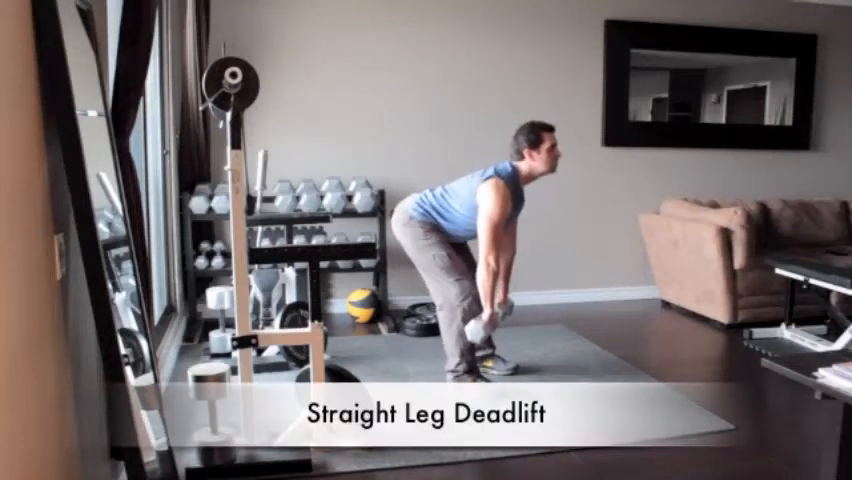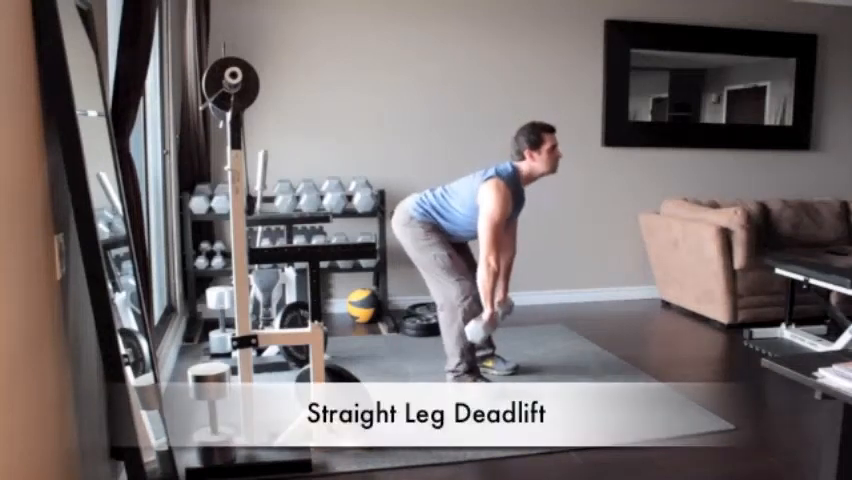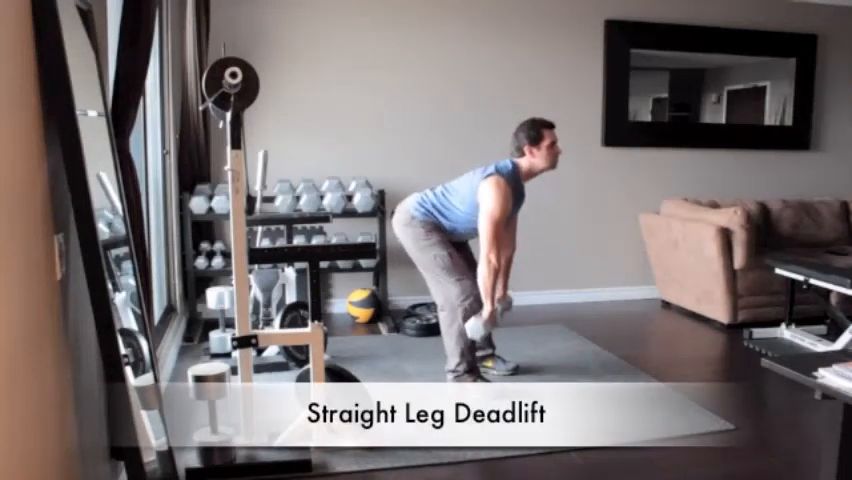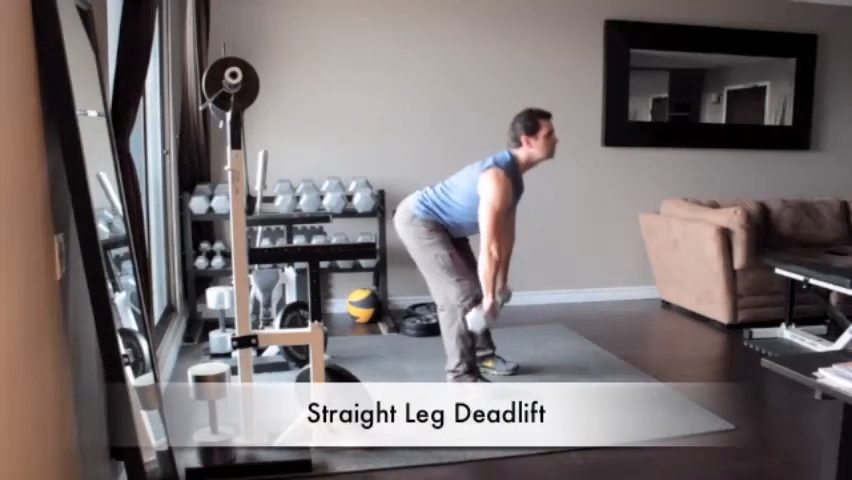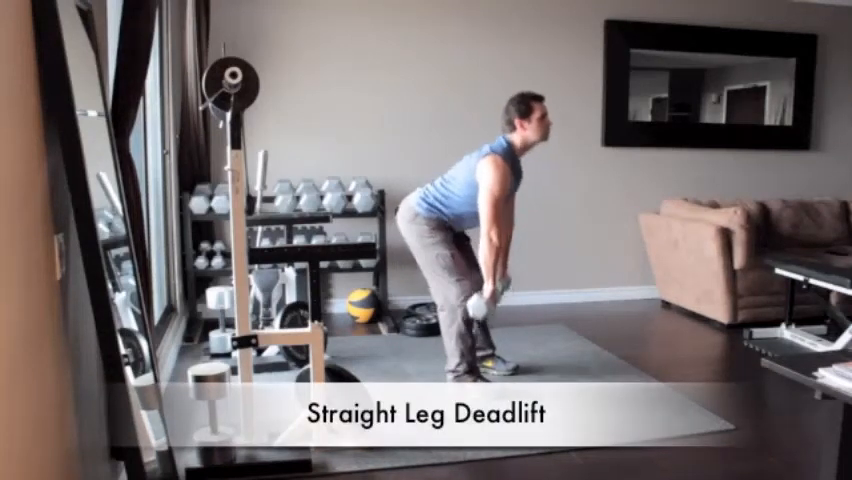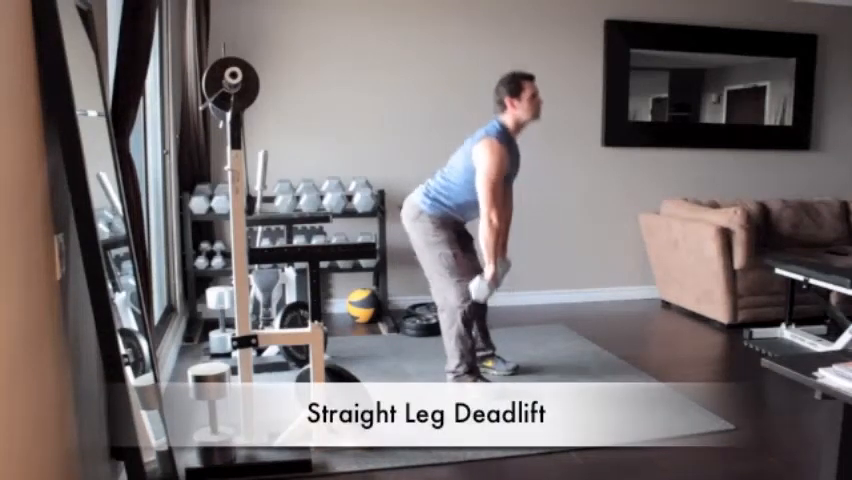
dt=0.1s
person 1, frame 1
left shoulder: (515, 185)
right shoulder: (498, 190)
left elbow: (507, 245)
right elbow: (488, 260)
left wrist: (502, 293)
right wrist: (488, 309)
left hip: (438, 224)
right hip: (415, 222)
left knee: (474, 286)
right knee: (459, 293)
left ankle: (483, 355)
right ankle: (461, 375)
person 1, frame 2
left shoulder: (515, 185)
right shoulder: (499, 190)
left elbow: (507, 244)
right elbow: (488, 260)
left wrist: (502, 292)
right wrist: (488, 309)
left hip: (440, 225)
right hip: (415, 222)
left knee: (475, 286)
right knee: (459, 293)
left ankle: (483, 356)
right ankle: (461, 374)
person 1, frame 3
left shoulder: (515, 182)
right shoulder: (499, 187)
left elbow: (507, 241)
right elbow: (489, 257)
left wrist: (502, 291)
right wrist: (489, 305)
left hip: (440, 224)
right hip: (416, 222)
left knee: (475, 286)
right knee: (460, 293)
left ankle: (483, 355)
right ankle: (462, 375)
person 1, frame 4
left shoulder: (514, 173)
right shoulder: (499, 179)
left elbow: (505, 233)
right elbow: (489, 248)
left wrist: (501, 283)
right wrist: (489, 296)
left hip: (442, 223)
right hip: (418, 221)
left knee: (474, 286)
right knee: (460, 293)
left ankle: (483, 355)
right ankle: (462, 375)
person 1, frame 5
left shoulder: (512, 158)
right shoulder: (497, 164)
left elbow: (505, 220)
right elbow: (490, 233)
left wrist: (501, 270)
right wrist: (490, 282)
left hip: (444, 220)
right hip: (422, 218)
left knee: (475, 288)
right knee: (459, 293)
left ankle: (482, 355)
right ankle: (462, 375)
person 1, frame 6
left shoulder: (508, 142)
right shoulder: (493, 146)
left elbow: (504, 203)
right elbow: (489, 215)
left wrist: (501, 254)
right wrist: (491, 264)
left hip: (447, 217)
right hip: (426, 216)
right knee: (458, 293)
left ankle: (482, 355)
right ankle: (462, 375)
